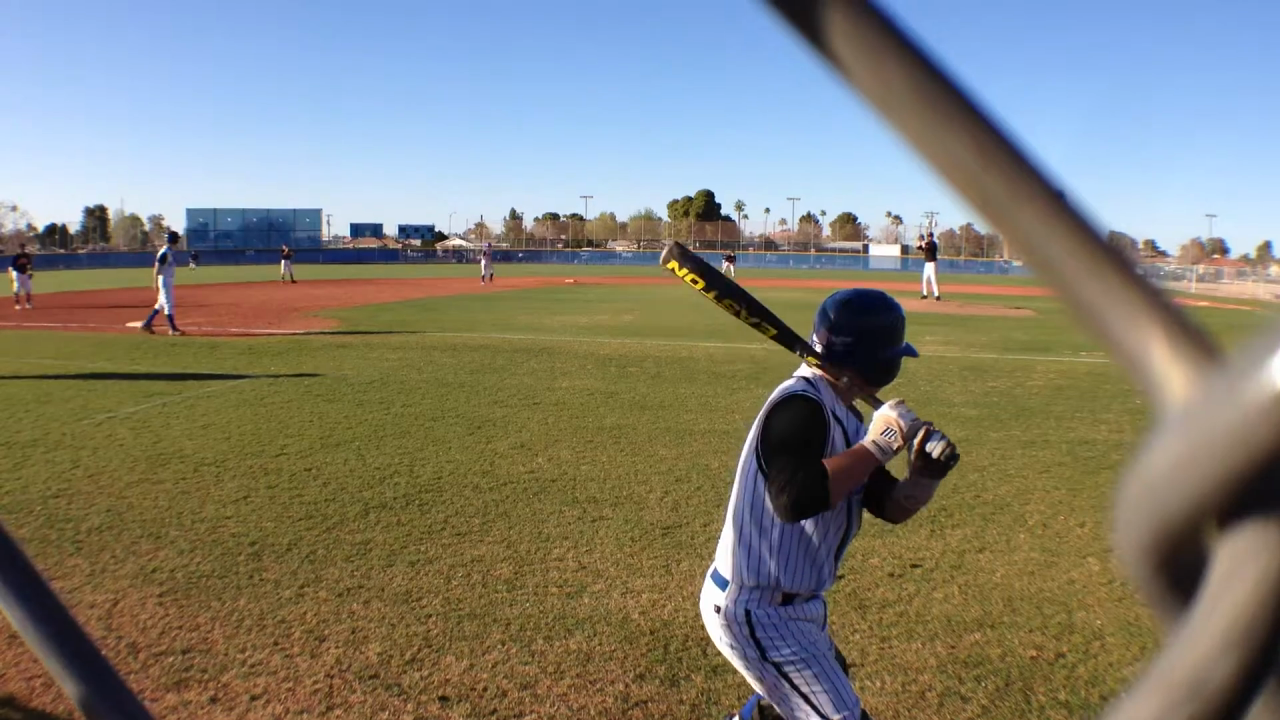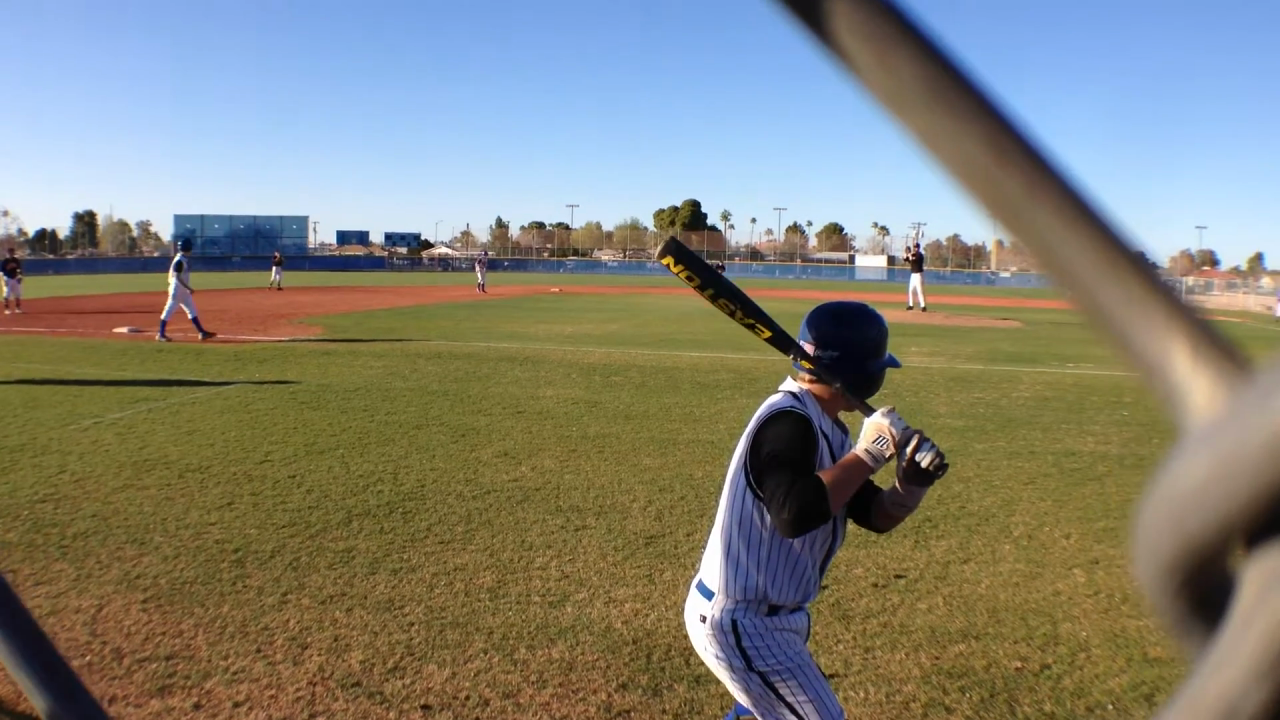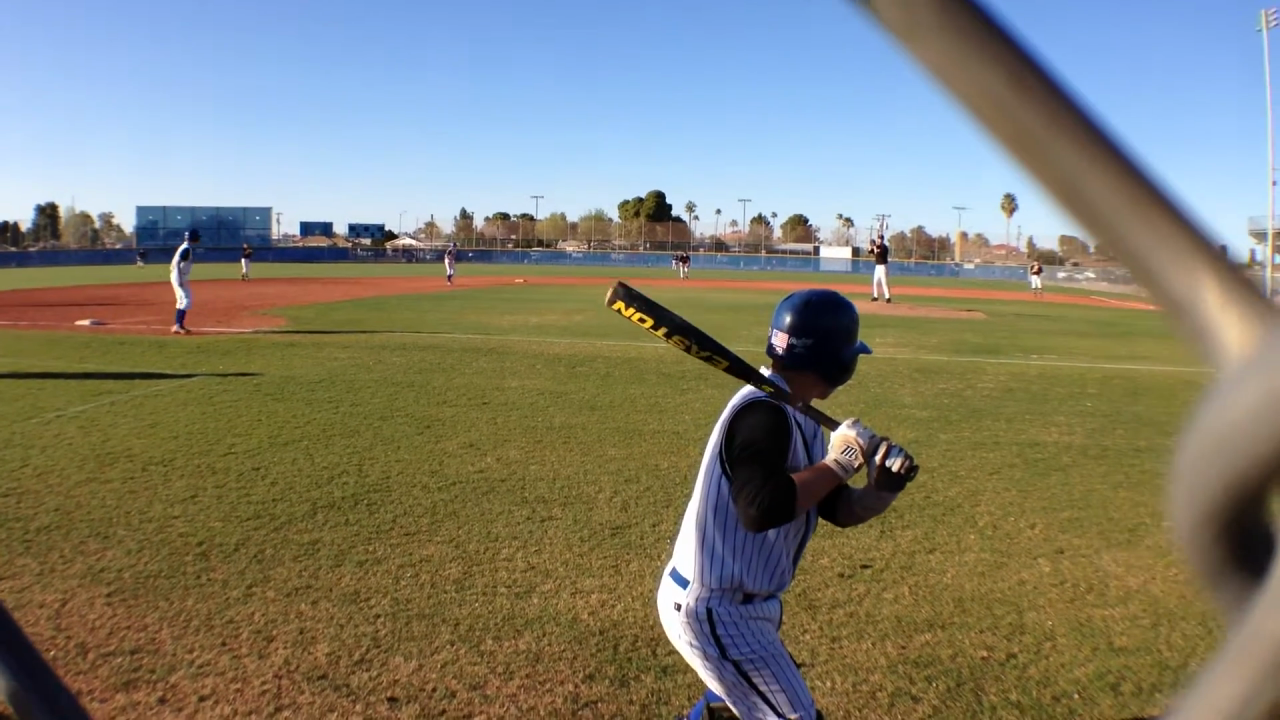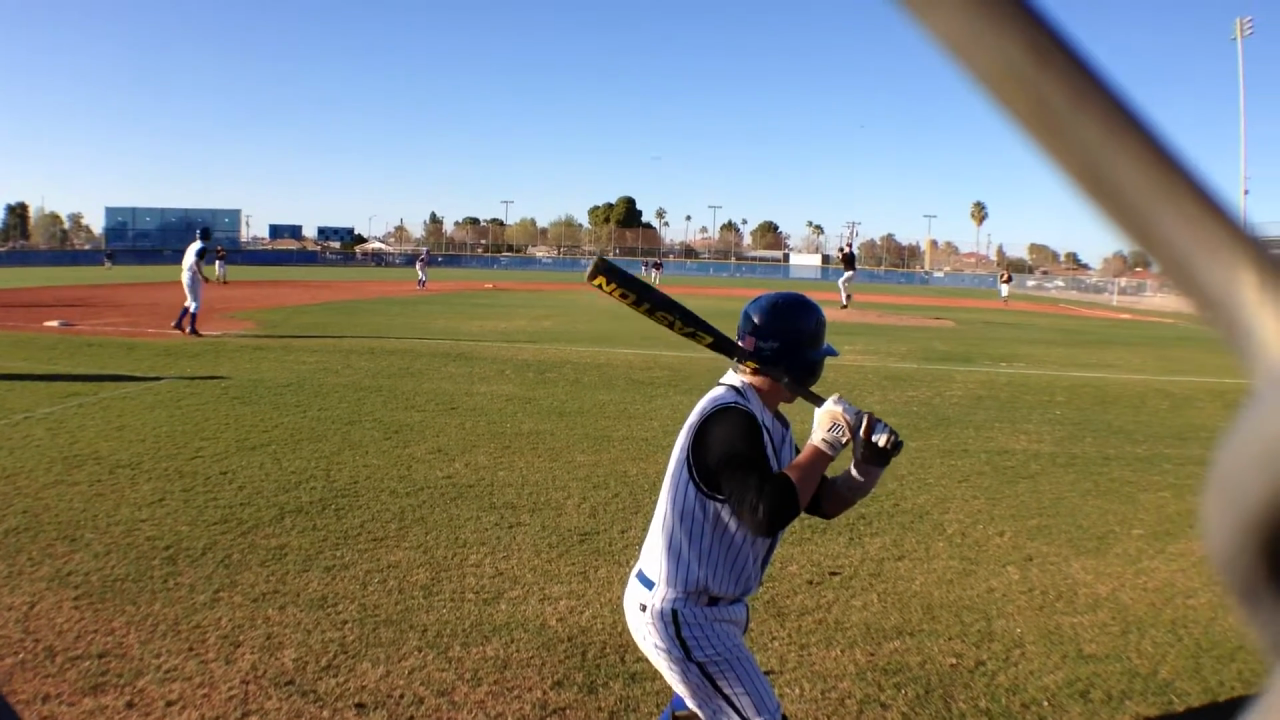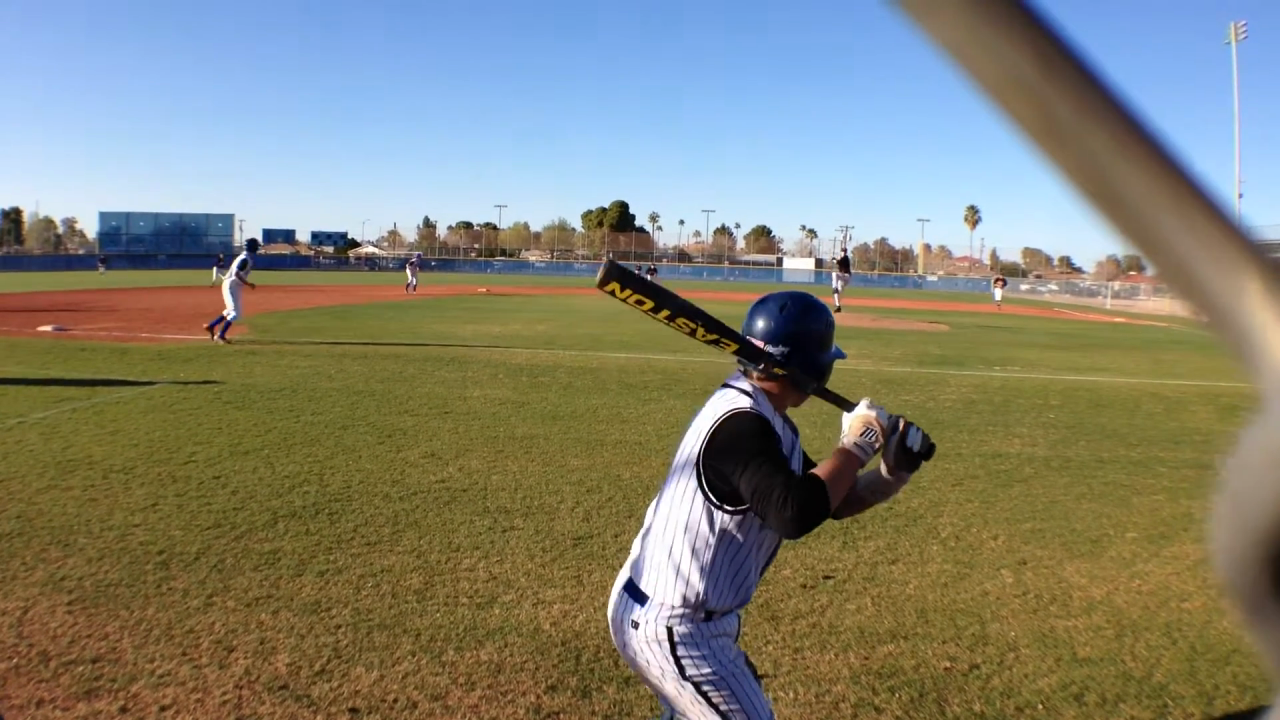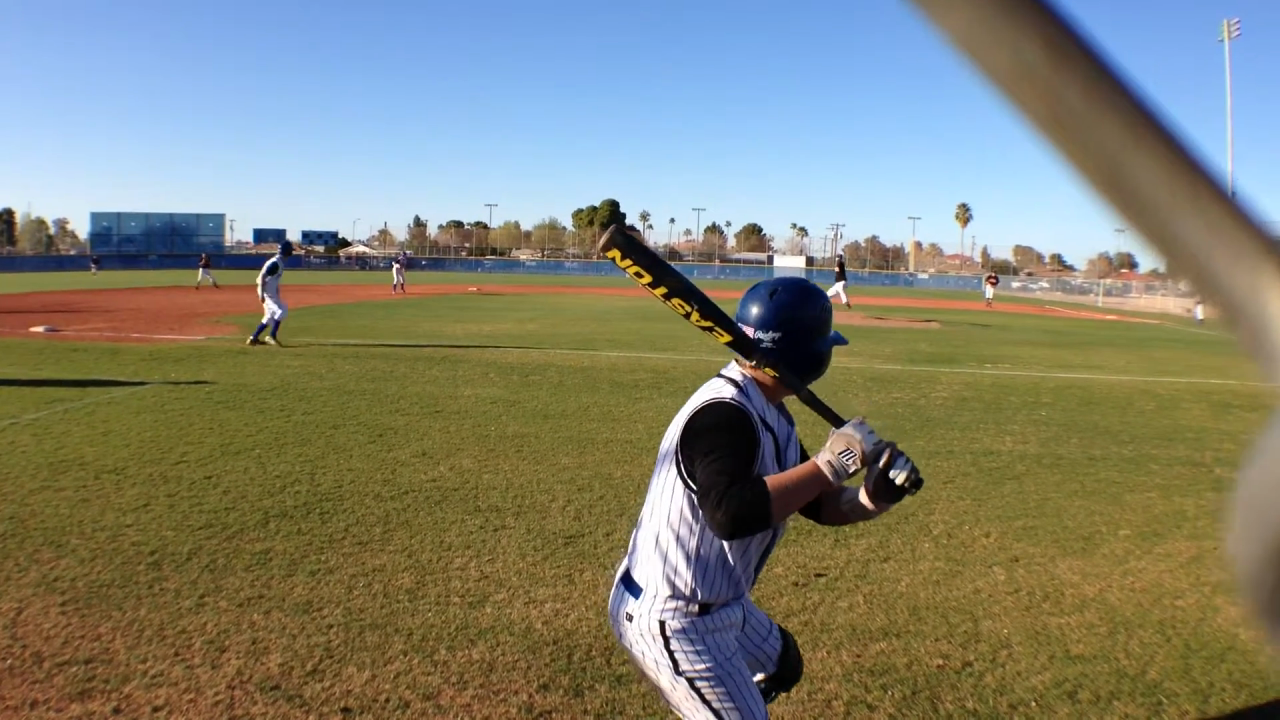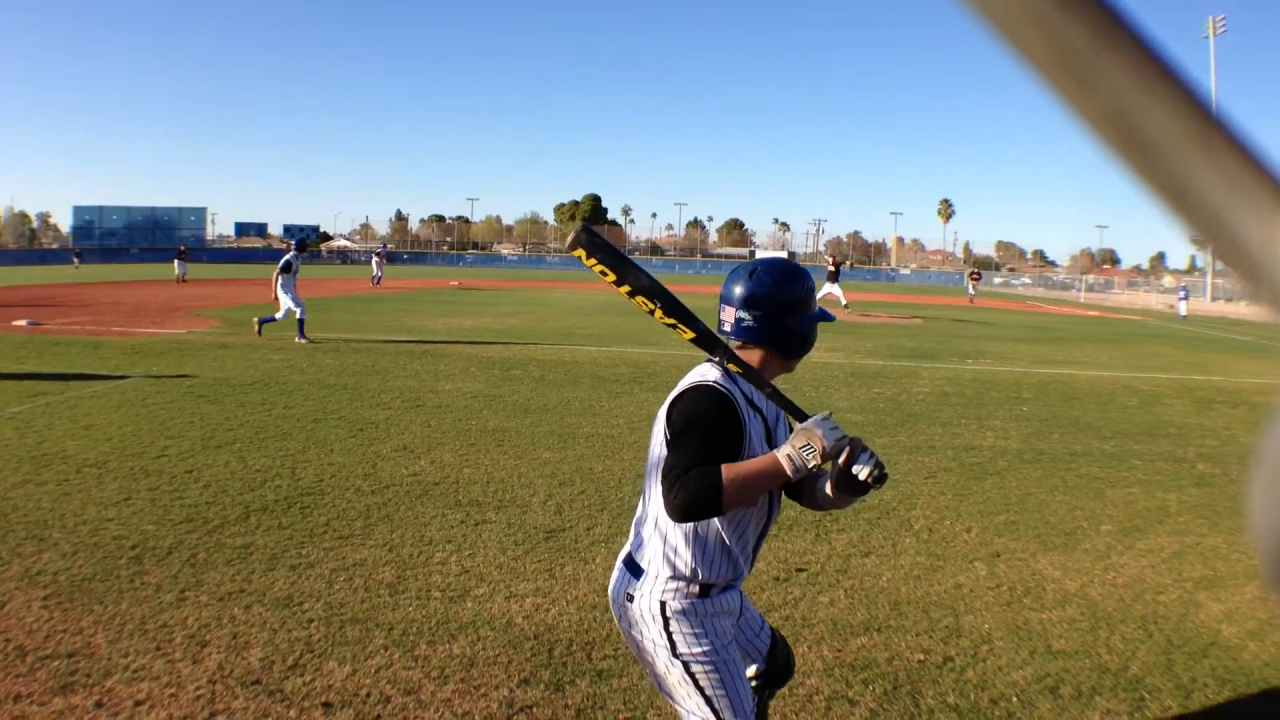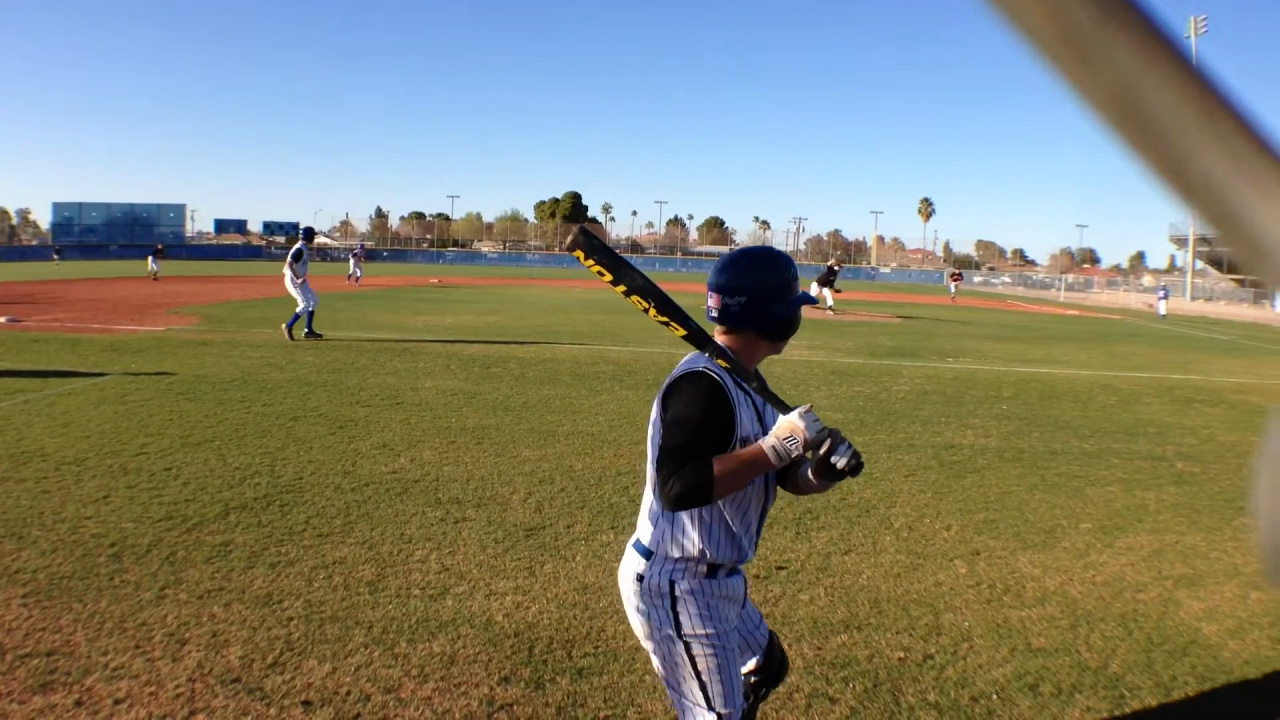
dt=0.5s
person 1, frame 1
left shoulder: (841, 413)
right shoulder: (800, 406)
left elbow: (890, 506)
right elbow: (796, 499)
left wrist: (925, 476)
right wrist: (877, 444)
left hip: (782, 600)
right hip: (757, 611)
left knee: (808, 682)
person 1, frame 2
left shoulder: (826, 428)
right shoulder: (788, 422)
left elbow: (875, 515)
right elbow: (794, 515)
left wrist: (911, 484)
right wrist: (868, 454)
left hip: (758, 612)
right hip: (743, 623)
person 1, frame 3
left shoulder: (794, 414)
right shoulder: (765, 411)
left elbow: (837, 509)
right elbow: (759, 508)
left wrist: (880, 489)
right wrist: (839, 462)
left hip: (725, 601)
right hip: (716, 610)
person 1, frame 4
left shoulder: (765, 420)
right shoulder: (731, 418)
left elbow: (821, 501)
right elbow: (767, 514)
left wrist: (865, 469)
right wrist: (825, 442)
left hip: (689, 603)
right hip: (681, 613)
person 1, frame 5
left shoulder: (760, 417)
right shoulder: (742, 425)
left elbow: (828, 499)
right elbow: (793, 515)
left wrist: (893, 472)
right wrist: (857, 446)
left hip: (694, 611)
right hip: (671, 626)
left knee: (741, 685)
person 1, frame 6
left shoulder: (769, 412)
right shoulder: (723, 414)
left elbow: (818, 504)
right elbow: (731, 515)
left wrist: (873, 497)
right wrist: (832, 462)
left hip: (714, 604)
right hip: (672, 620)
left knee: (780, 666)
person 1, frame 7
left shoulder: (760, 395)
right shoulder: (709, 397)
left elbow: (805, 489)
right elbow: (684, 497)
left wrist: (843, 484)
right wrist: (791, 456)
left hip: (712, 592)
right hip: (671, 603)
left knee: (771, 668)
person 1, frame 8
left shoulder: (745, 381)
right shoulder: (702, 384)
left elbow: (789, 477)
right elbow: (678, 488)
left wrist: (824, 469)
right wrist: (776, 446)
left hip: (712, 580)
right hip: (679, 585)
left knee: (765, 668)
